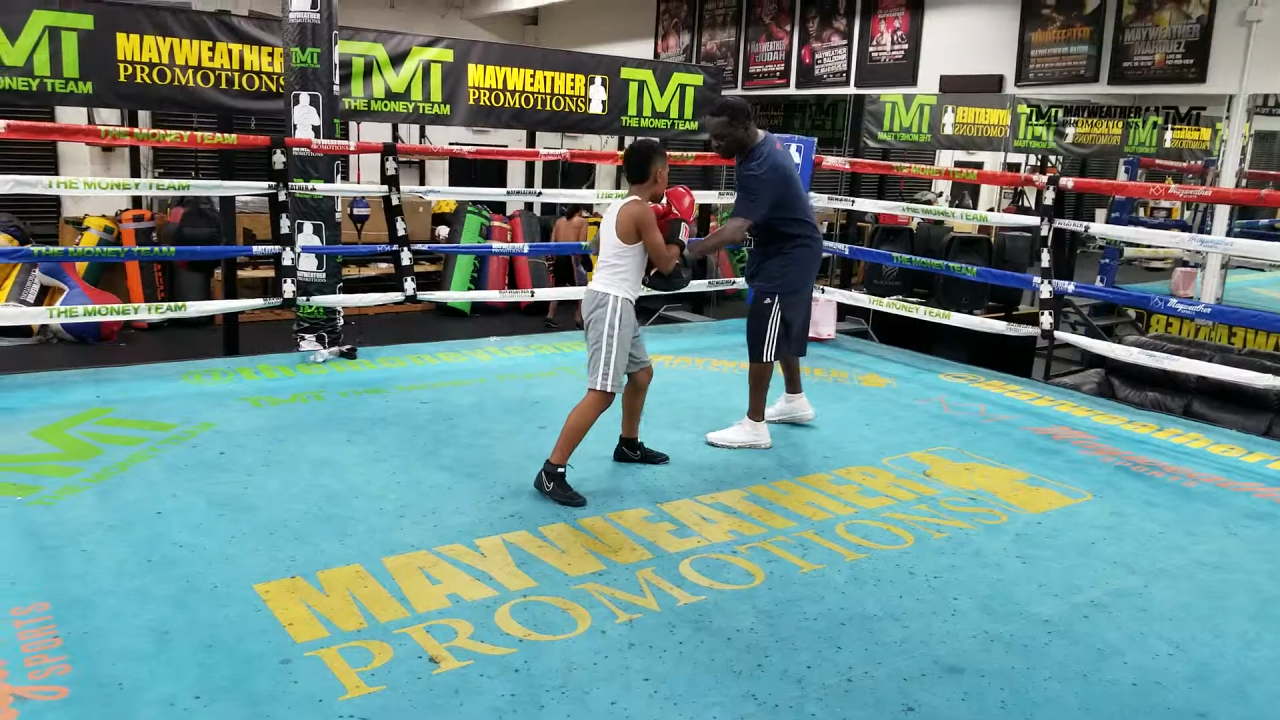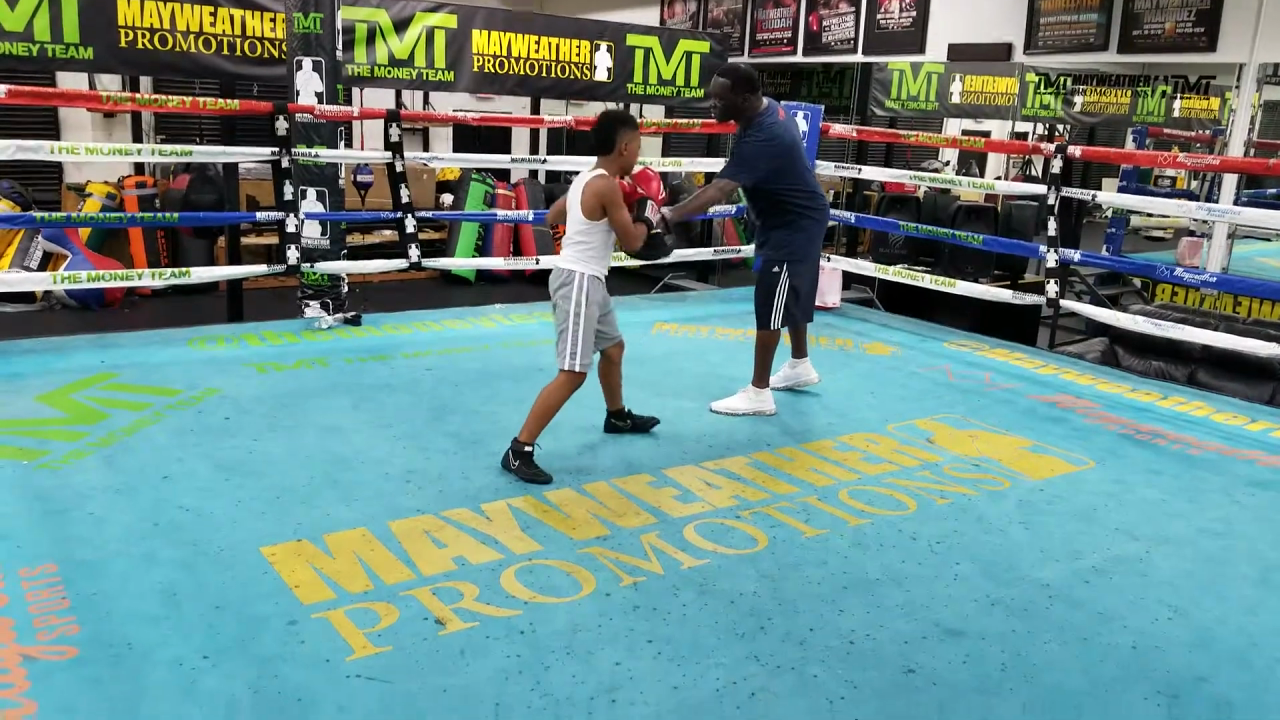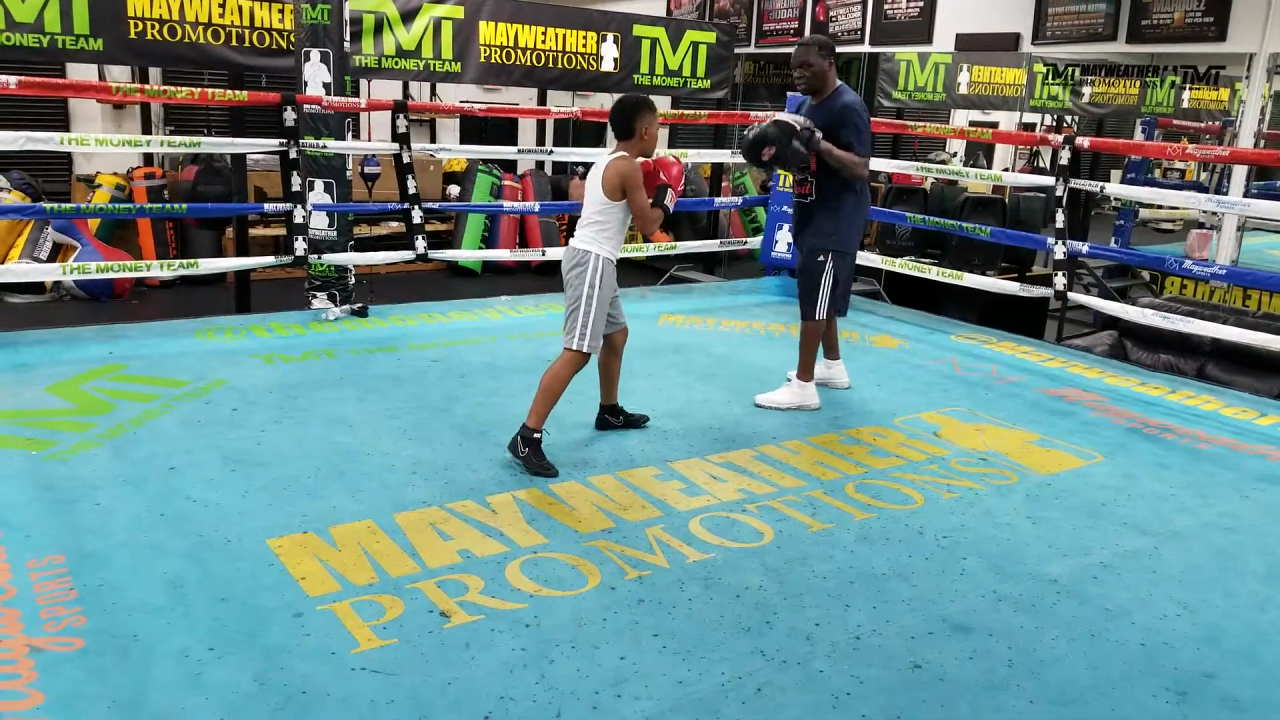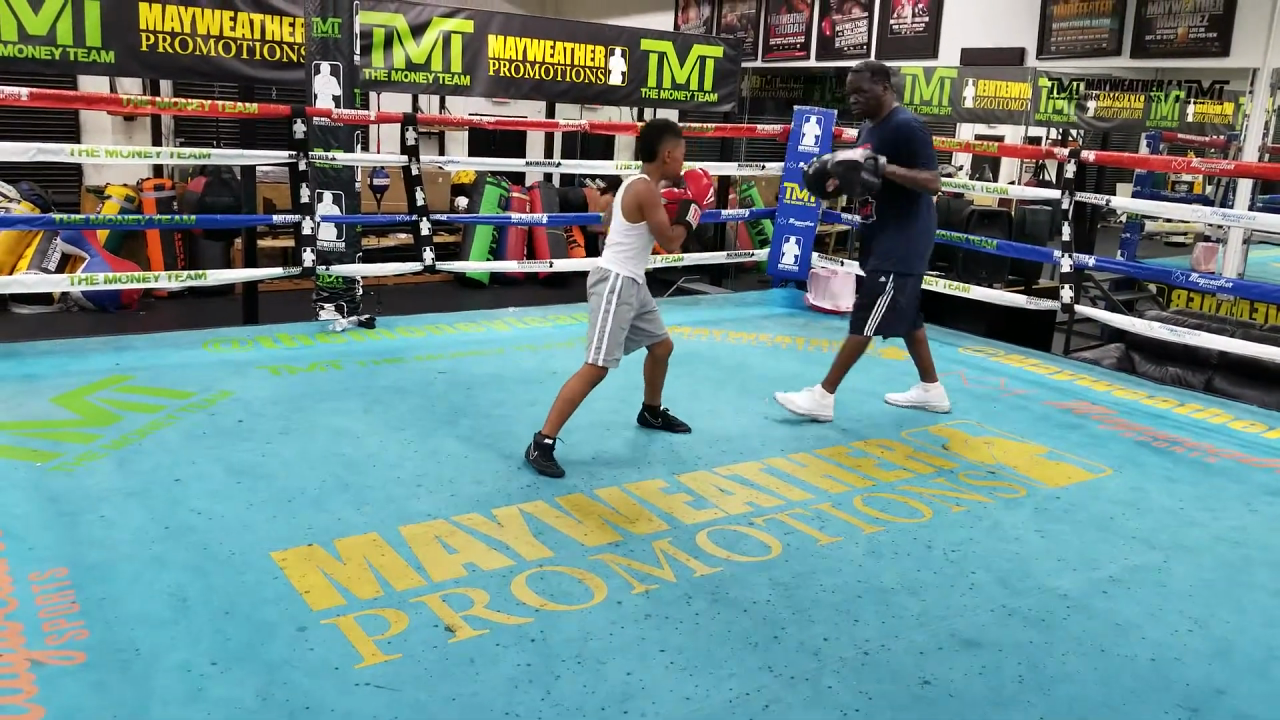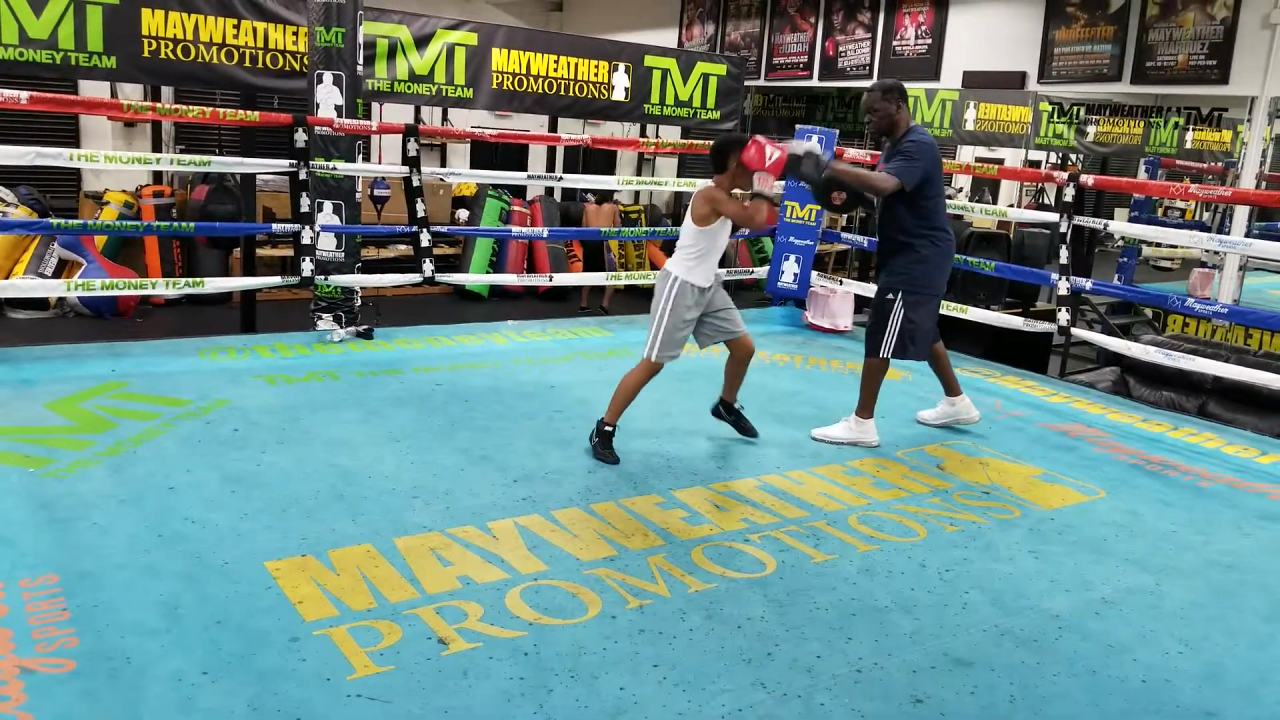
dt=1s
person 1, frame 1
left shoulder: (619, 207)
right shoulder: (641, 211)
left elbow: (597, 245)
right elbow: (665, 264)
right wrist: (680, 224)
left hip: (613, 302)
right hip: (611, 303)
left knee: (642, 373)
right knee: (601, 392)
left ankle: (629, 445)
right ankle: (552, 472)
person 1, frame 2
left shoulder: (584, 180)
right shoulder: (606, 186)
left elbow: (552, 217)
right elbow: (633, 243)
right wrist: (648, 207)
left hip: (587, 280)
right hip: (578, 281)
left knee: (613, 349)
right knee: (573, 373)
left ankle: (618, 416)
right ankle: (519, 451)
person 1, frame 3
left shoulder: (607, 163)
right shoulder: (629, 168)
right elbow: (648, 226)
right wrist: (668, 189)
left hip: (594, 260)
right hip: (592, 261)
left knee: (616, 335)
right knee: (577, 353)
left ankle: (610, 412)
right ankle: (527, 438)
person 1, frame 4
left shoulder: (636, 184)
right shoulder: (646, 190)
left elbow: (613, 222)
right elbow: (670, 243)
left wrist: (667, 207)
right wrist: (693, 206)
left hip: (631, 281)
right hip: (615, 282)
left knee: (662, 346)
right knee: (596, 367)
left ankle: (652, 412)
right ankle: (542, 444)
person 1, frame 5
left shoulder: (721, 197)
right shoulder: (712, 195)
right elbow: (757, 219)
right wrist: (764, 175)
left hip: (707, 287)
right hip: (680, 285)
left knee: (744, 347)
right knee: (652, 363)
left ankle: (727, 406)
right ankle: (604, 431)
person 2, frame 1
left shoulder: (762, 167)
right shoulder: (762, 144)
left elbow: (734, 229)
left wrist: (688, 252)
left hip: (789, 255)
right hip: (784, 249)
left knee: (762, 335)
right knee: (780, 330)
left ankle: (754, 426)
right ankle: (795, 401)
person 2, frame 2
left shoulder: (762, 137)
right shoulder: (768, 109)
left elbow: (718, 191)
left wrist: (667, 217)
left hip: (795, 224)
right hip: (793, 217)
left knee: (770, 303)
right knee: (788, 296)
left ankle: (758, 393)
right ankle: (800, 366)
person 2, frame 3
left shoulder: (848, 106)
right shoulder: (805, 105)
left elbow: (860, 169)
left wrist: (816, 140)
right wrist: (772, 151)
left hip: (838, 216)
right hip: (812, 213)
left knee: (815, 297)
right knee: (820, 294)
left ankle: (803, 386)
right ankle: (832, 366)
person 2, frame 4
left shoulder: (907, 126)
right shoulder: (869, 128)
left elbow: (932, 182)
right elbow: (865, 180)
left wrist: (881, 167)
right wrist: (838, 181)
left hip: (905, 235)
right hip: (885, 234)
left knee: (867, 316)
right knee: (905, 312)
left ankle: (823, 395)
right ankle: (931, 389)
person 2, frame 5
left shoulder: (918, 145)
right shoulder: (897, 143)
left elbow: (885, 185)
right elbow: (885, 194)
left wrist: (827, 167)
right wrist: (851, 196)
left hip: (920, 255)
right hip: (913, 253)
left knee: (882, 336)
right knee: (922, 330)
left ankle: (862, 423)
right ankle: (957, 403)
